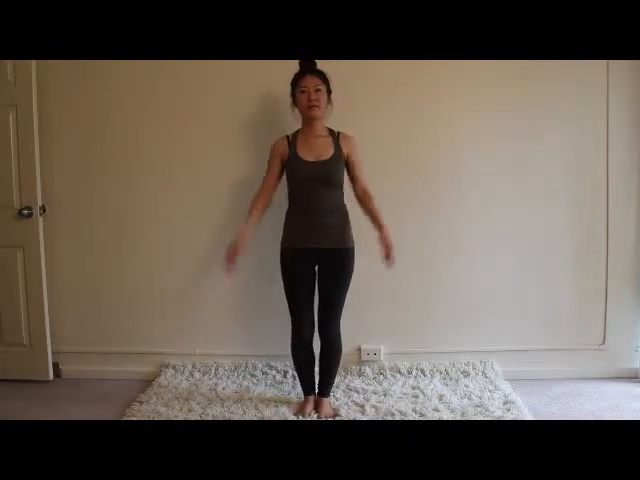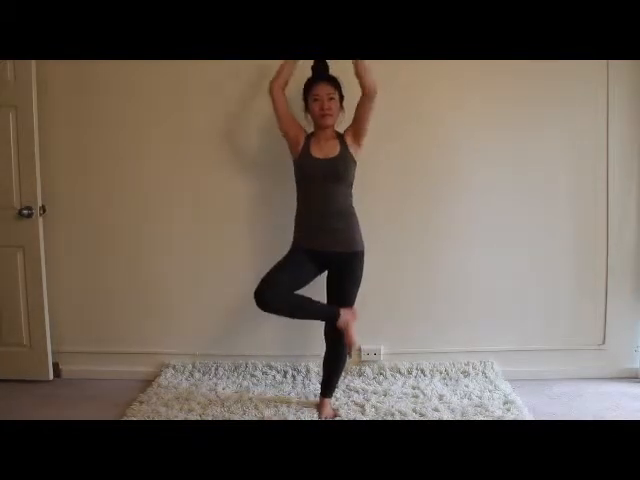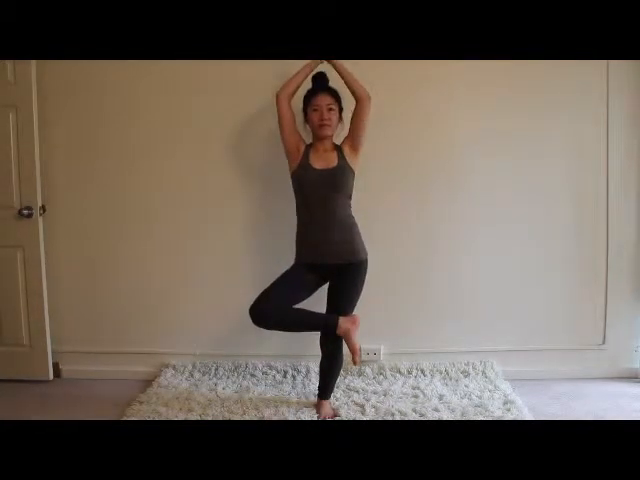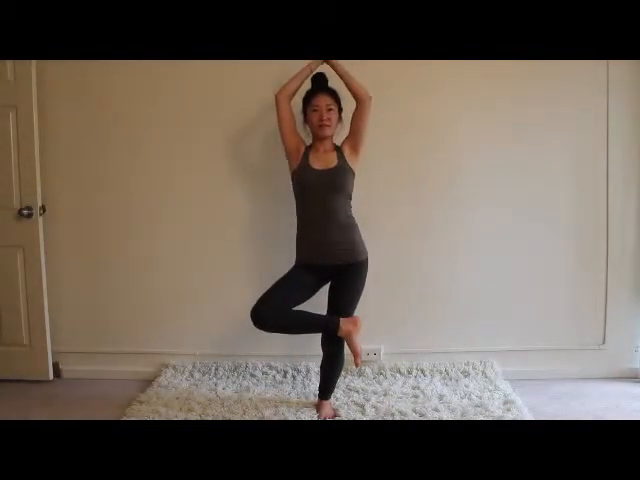
dt=0.7s
person 1, frame 1
left shoulder: (345, 143)
right shoulder: (283, 146)
left elbow: (362, 190)
right elbow: (265, 194)
left wrist: (382, 228)
right wrist: (243, 235)
left hip: (338, 245)
right hip: (296, 246)
left knee: (330, 326)
right knee: (301, 328)
left ankle: (325, 396)
right ankle: (308, 394)
person 1, frame 2
left shoulder: (351, 141)
right shoulder: (298, 141)
left elbow: (370, 92)
right elbow: (275, 89)
left wrist: (355, 61)
right wrist: (298, 59)
left hip: (347, 246)
right hip: (307, 246)
left knee: (334, 333)
right knee: (266, 295)
left ankle: (326, 398)
right ankle: (340, 314)
person 1, frame 3
left shoulder: (349, 152)
right shoulder: (297, 153)
left elbow: (364, 99)
right elbow: (282, 98)
left wrist: (334, 62)
right wrist: (313, 63)
left hip: (349, 257)
right hip: (309, 260)
left knee: (331, 338)
right knee: (262, 312)
left ankle: (324, 399)
right ankle: (341, 323)
person 1, frame 4
left shoulder: (348, 153)
right shoulder: (297, 153)
left elbow: (365, 100)
right elbow: (281, 99)
left wrist: (333, 63)
right wrist: (313, 65)
left hip: (350, 258)
right hip: (310, 261)
left knee: (332, 339)
right knee: (263, 315)
left ankle: (325, 399)
right ankle: (342, 325)
